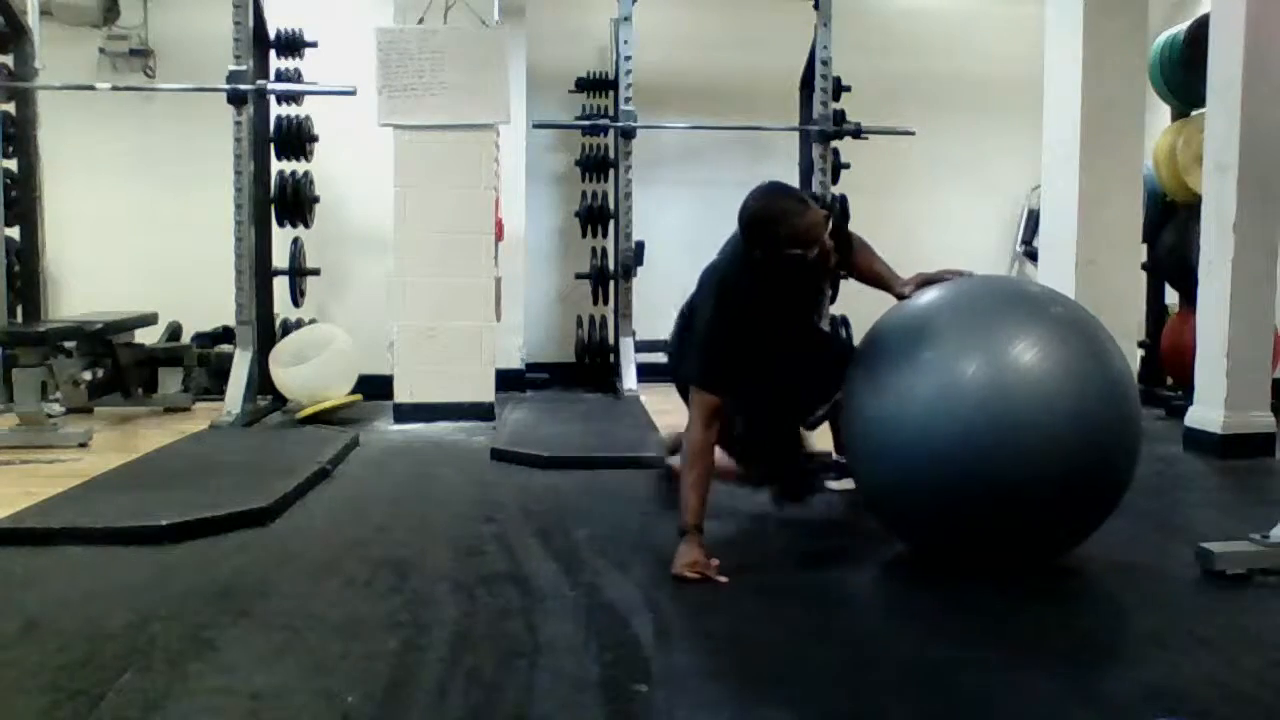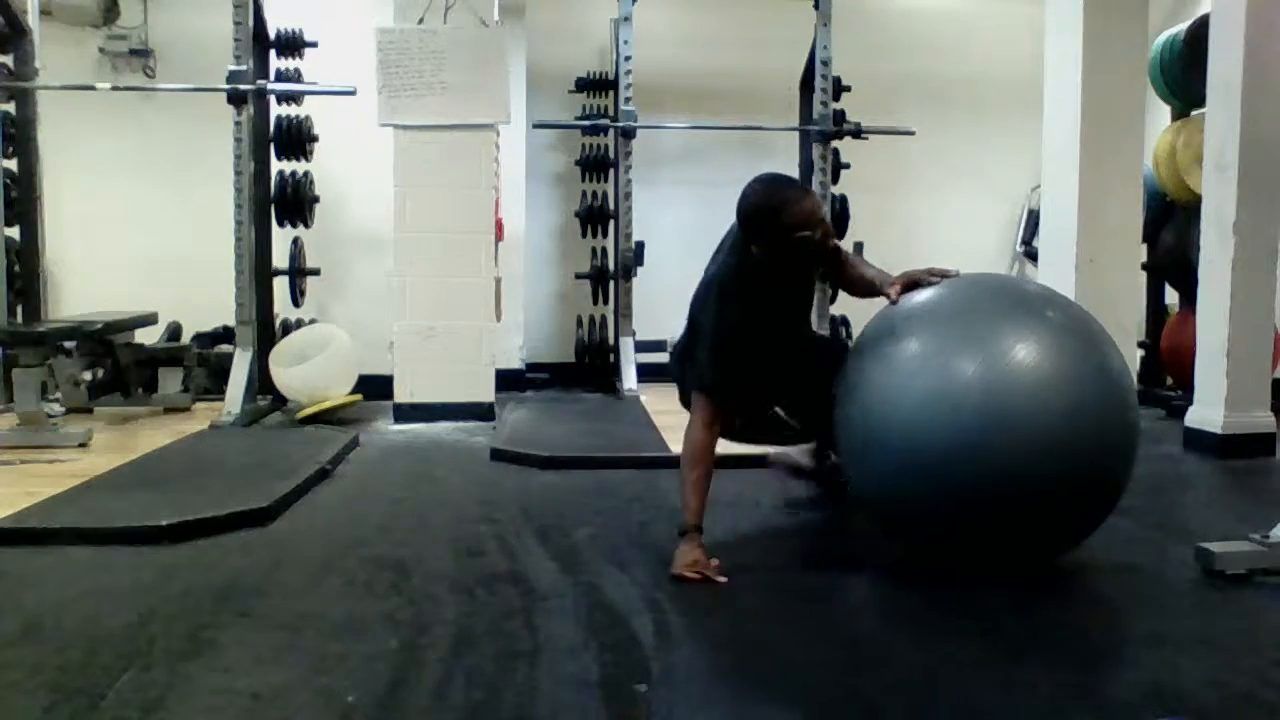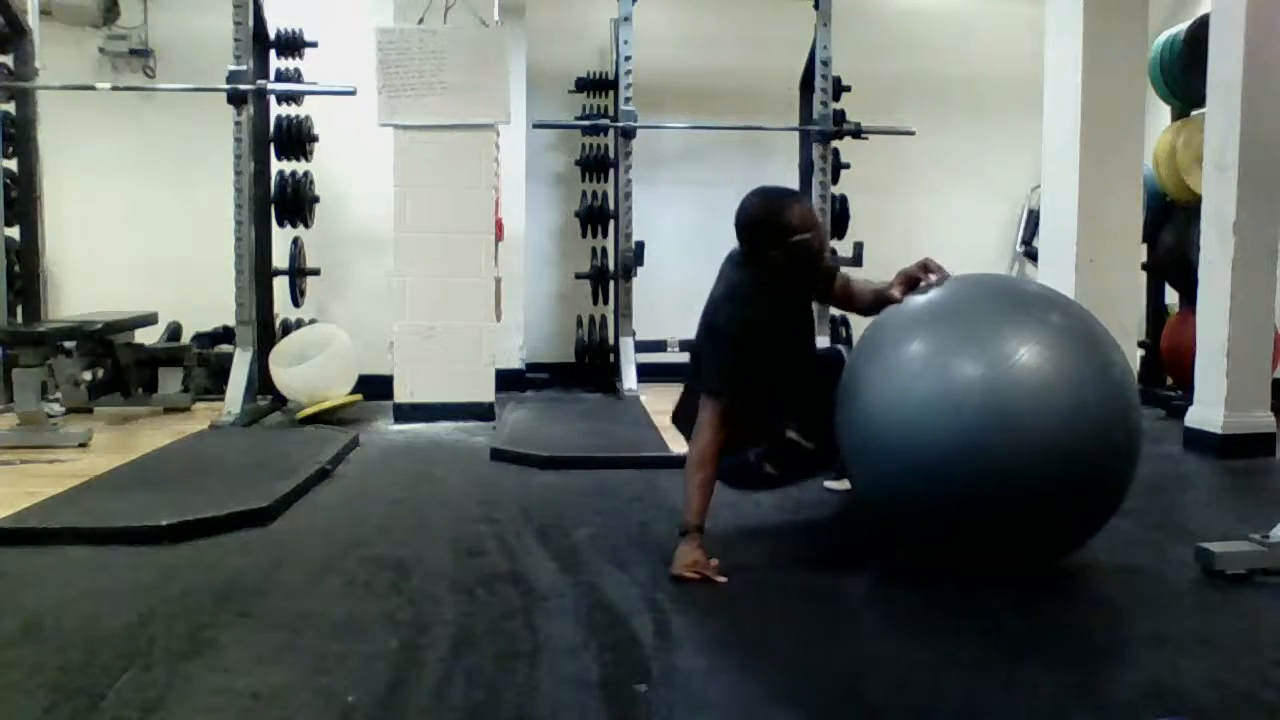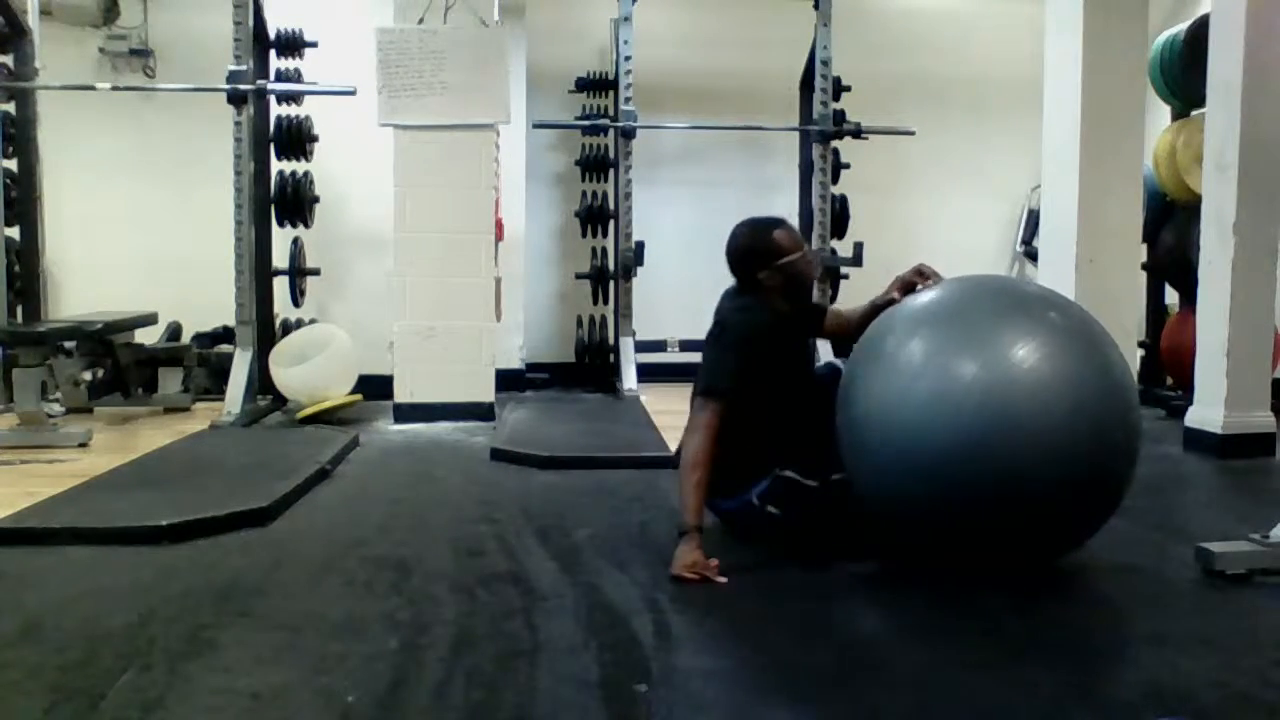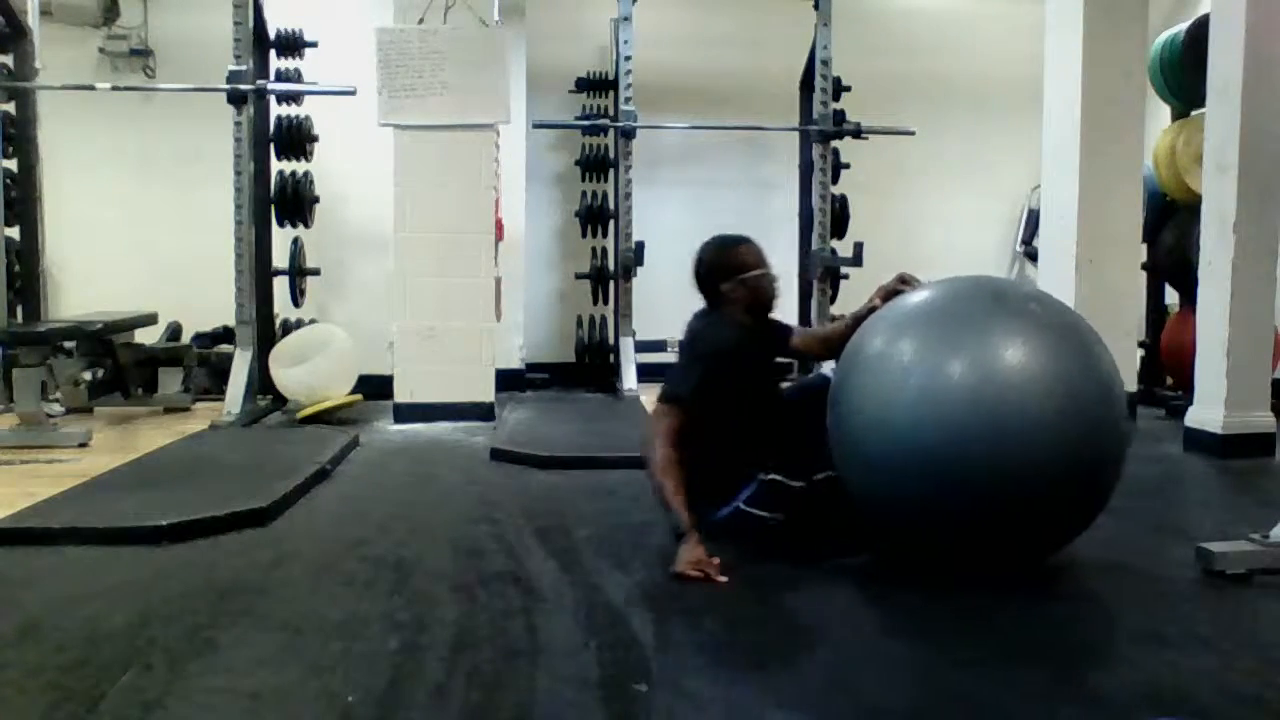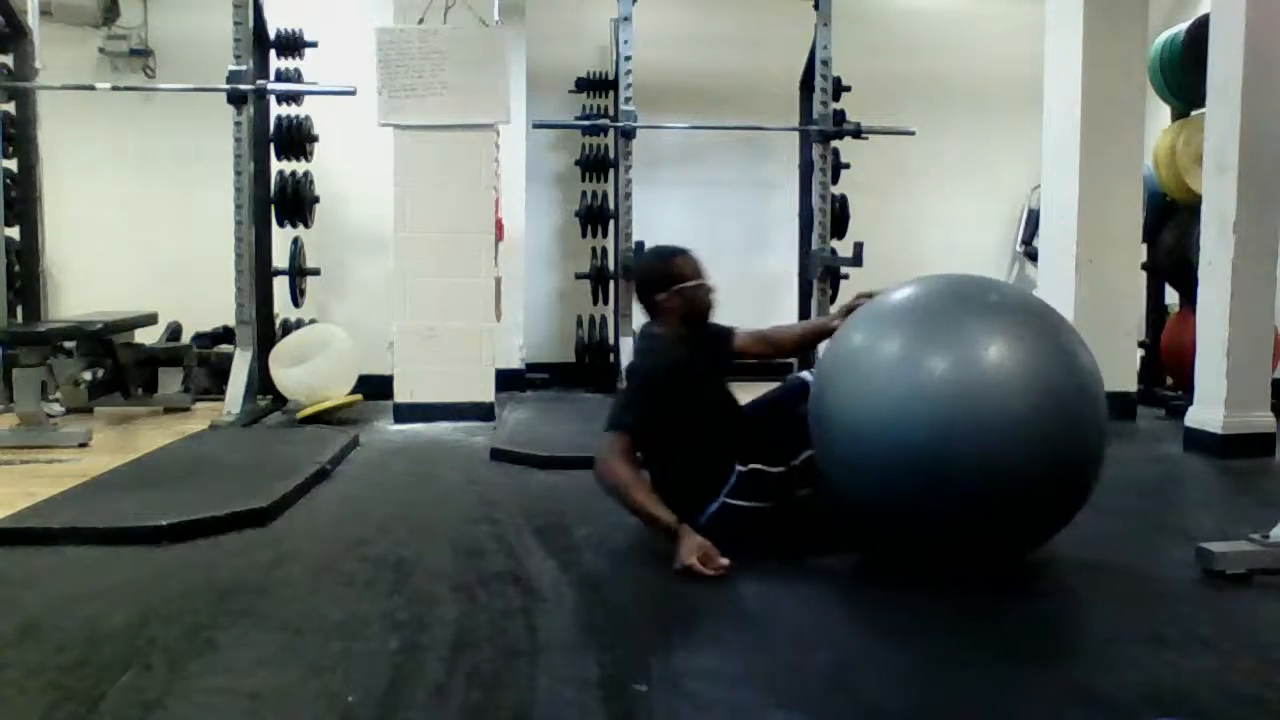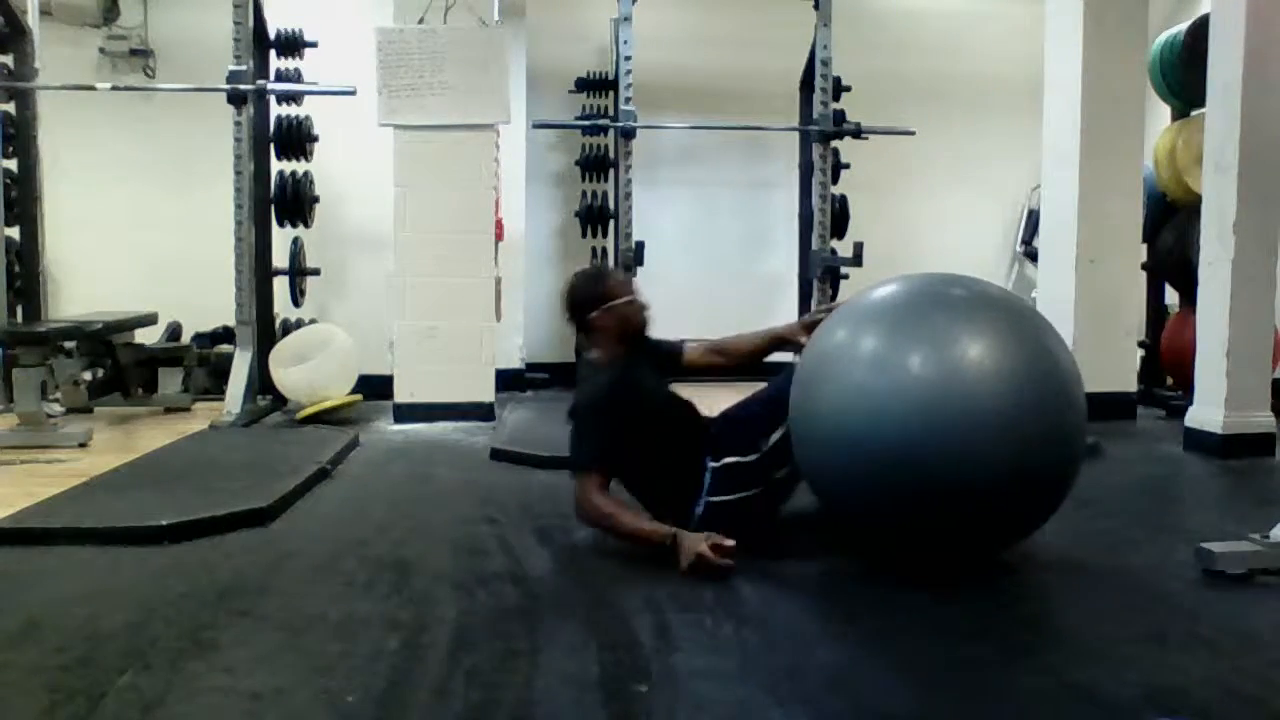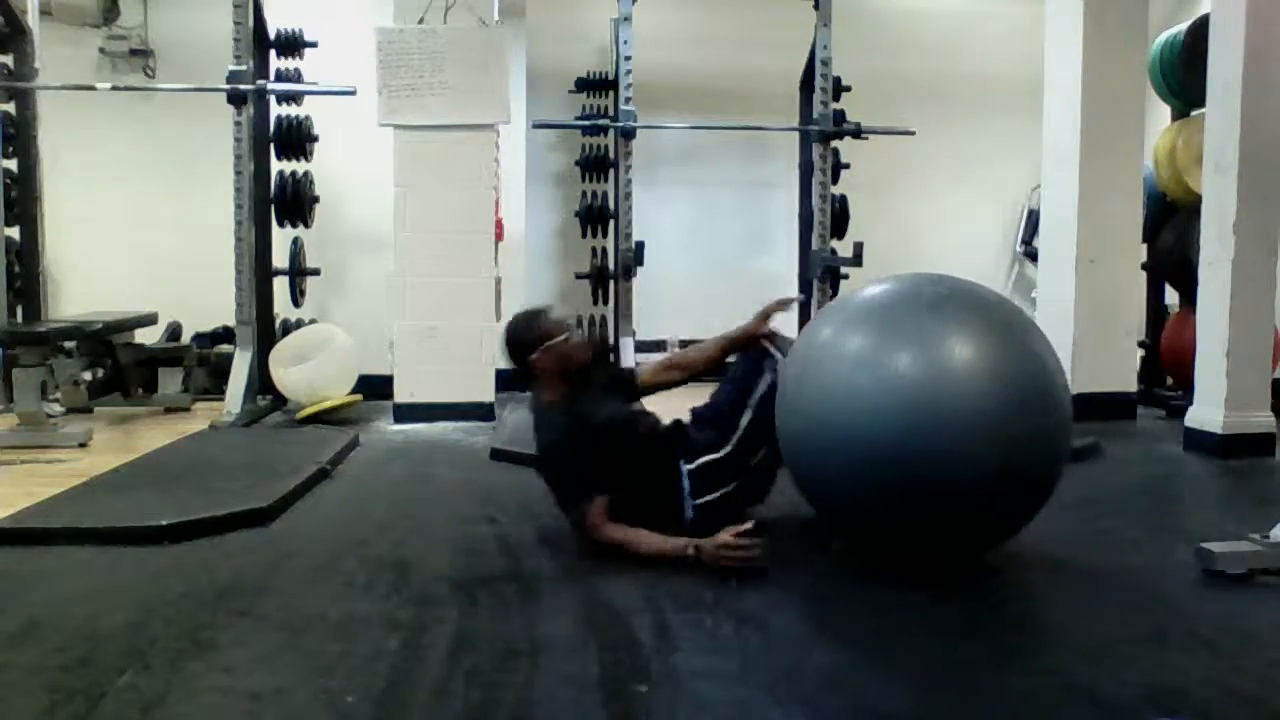
dt=0.2s
person 1, frame 1
left shoulder: (812, 227)
right shoulder: (726, 297)
left elbow: (847, 245)
right elbow: (707, 417)
left wrist: (897, 284)
right wrist: (690, 537)
right hip: (726, 372)
right knee: (791, 482)
right ankle: (687, 456)
person 1, frame 2
left shoulder: (792, 229)
right shoulder: (731, 300)
left elbow: (840, 265)
right elbow: (705, 420)
left wrist: (883, 282)
right wrist: (690, 537)
right hip: (736, 390)
person 1, frame 3
left shoulder: (788, 268)
right shoulder: (741, 313)
left elbow: (848, 292)
right elbow: (711, 423)
left wrist: (887, 290)
right wrist: (692, 537)
right hip: (746, 446)
person 1, frame 4
left shoulder: (779, 303)
right shoulder: (743, 328)
left elbow: (845, 326)
right elbow: (703, 428)
left wrist: (886, 300)
right wrist: (690, 537)
right hip: (747, 490)
person 1, frame 5
left shoulder: (744, 323)
right shoulder: (712, 344)
left elbow: (818, 343)
right elbow: (662, 437)
left wrist: (868, 311)
right wrist: (689, 536)
right hip: (733, 500)
left knee: (831, 388)
person 1, frame 6
left shoulder: (685, 333)
right shoulder: (655, 366)
left elbow: (762, 343)
right elbow: (611, 464)
left wrist: (830, 324)
right wrist: (680, 533)
right hip: (719, 503)
left knee: (808, 388)
person 1, frame 7
left shoulder: (629, 353)
right shoulder: (598, 397)
left elbow: (713, 354)
right elbow: (590, 500)
left wrist: (789, 333)
right wrist: (677, 538)
right hip: (708, 498)
person 1, frame 8
left shoulder: (583, 380)
right shoulder: (560, 438)
left elbow: (669, 370)
right elbow: (599, 528)
left wrist: (744, 333)
right wrist: (697, 547)
right hip: (695, 494)
left knee: (760, 346)
right knee: (764, 359)
